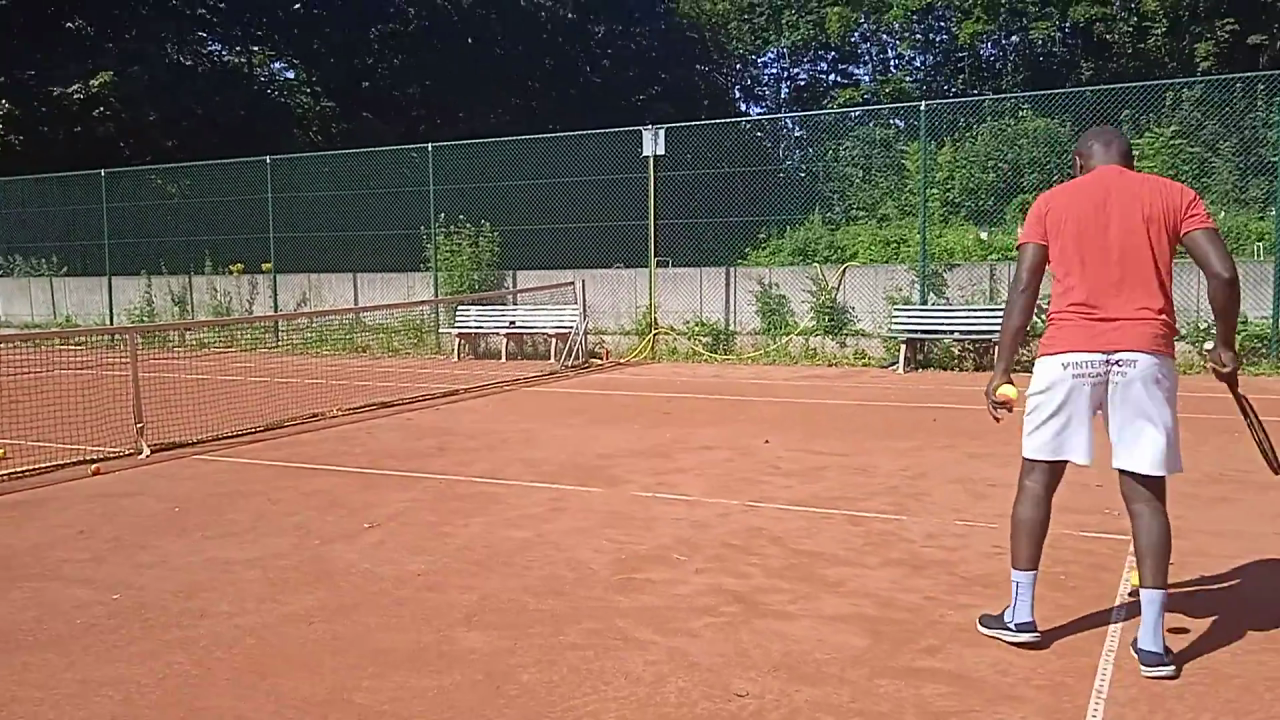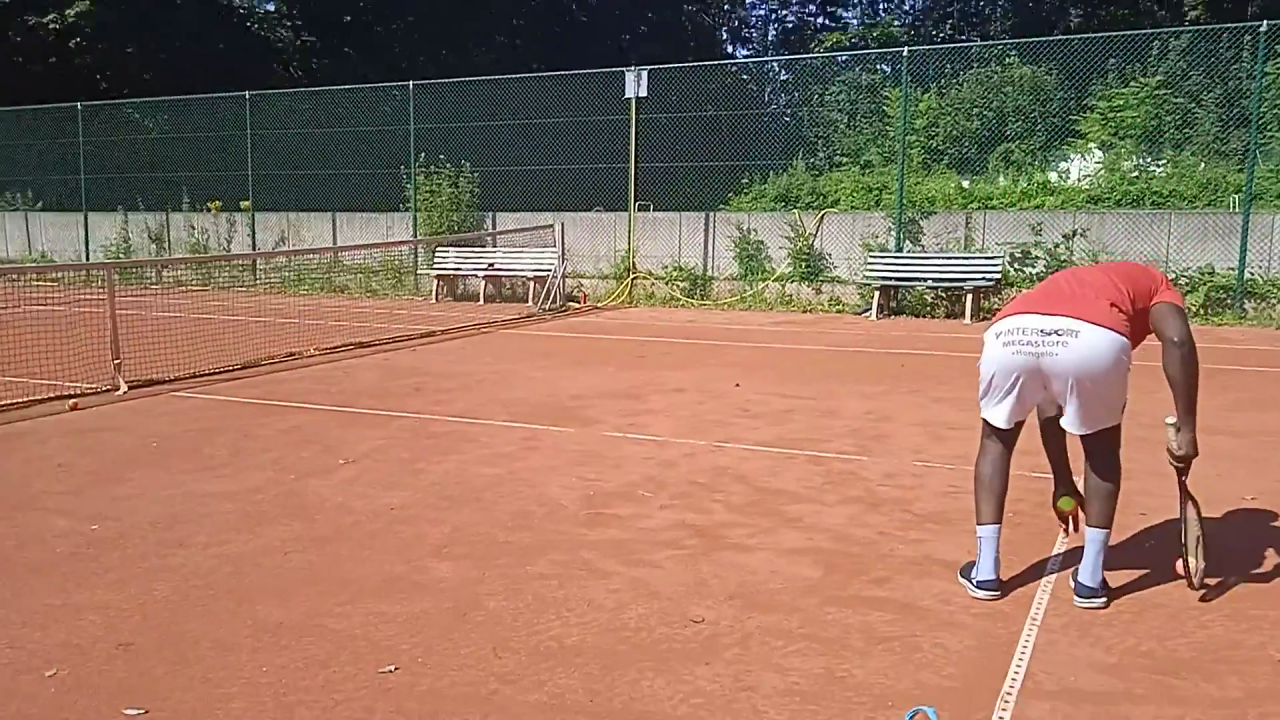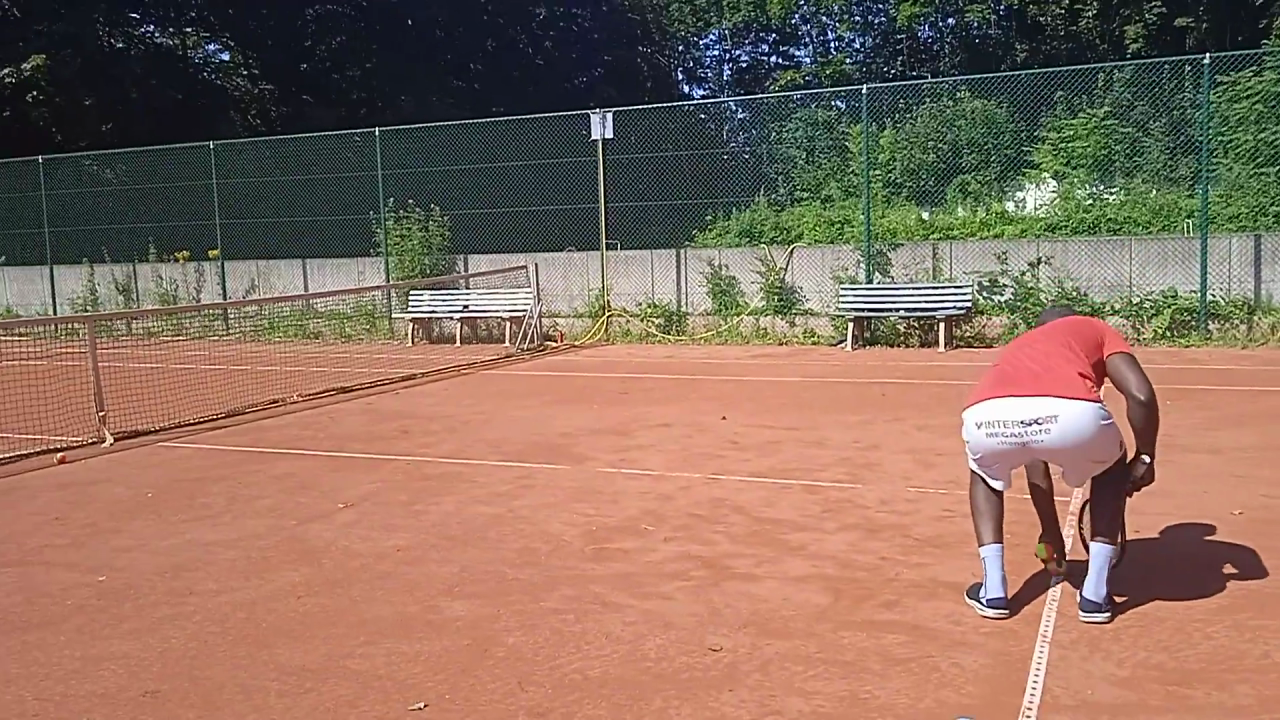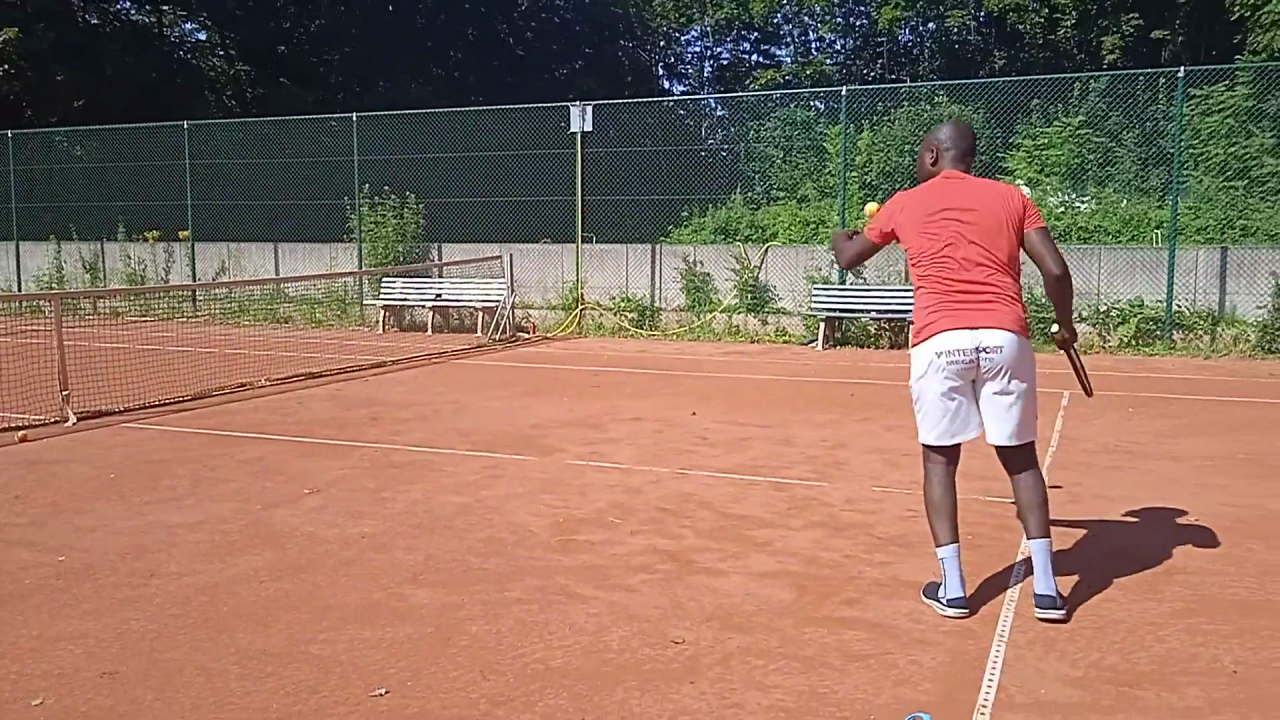
dt=0.7s
person 1, frame 1
left shoulder: (1051, 201)
right shoulder: (1175, 195)
left elbow: (1023, 290)
right elbow: (1224, 274)
left wrist: (1001, 370)
right wrist: (1225, 347)
left hip: (1067, 355)
right hip: (1144, 356)
left knee: (1036, 478)
right knee: (1145, 493)
left ankle: (1018, 614)
right ankle: (1152, 640)
person 1, frame 2
right shoulder: (1153, 282)
left elbow: (1049, 409)
right elbow: (1178, 339)
left wrist: (1063, 481)
right wrist: (1186, 428)
left hip: (1010, 331)
right hip: (1096, 338)
left knee: (996, 439)
right knee: (1102, 444)
left ankle: (985, 569)
right ankle: (1091, 577)
person 1, frame 3
right shoulder: (1097, 330)
right elbow: (1140, 395)
left wrist: (1051, 530)
right wrist: (1144, 458)
left hip: (988, 416)
right hip: (1073, 414)
left knee: (986, 475)
right knee: (1110, 469)
left ankle: (993, 588)
right ankle: (1095, 593)
person 1, frame 4
left shoulder: (906, 203)
right shoulder: (1012, 197)
left elbow: (847, 257)
right elbow: (1055, 271)
left wrist: (840, 236)
right wrist: (1065, 325)
left hip: (940, 340)
right hip: (1004, 337)
left knee: (939, 459)
right knee: (1020, 457)
left ankle: (952, 588)
right ankle: (1045, 586)
